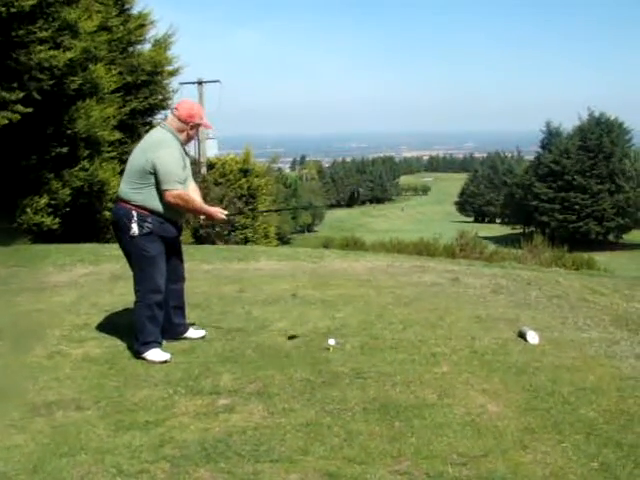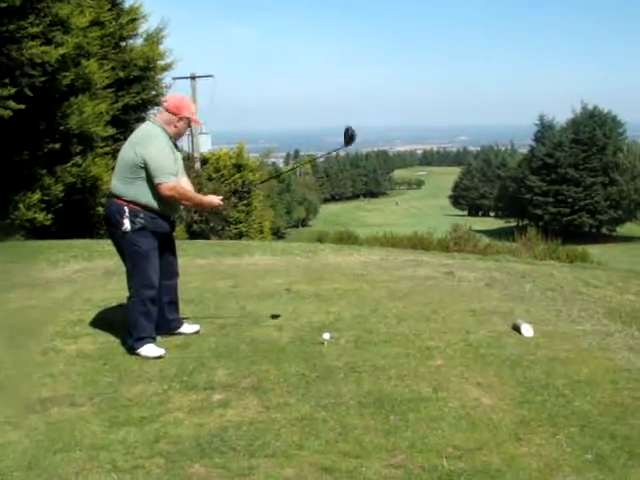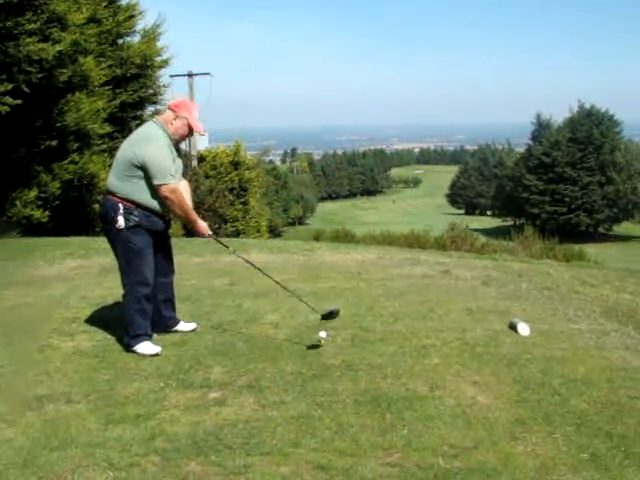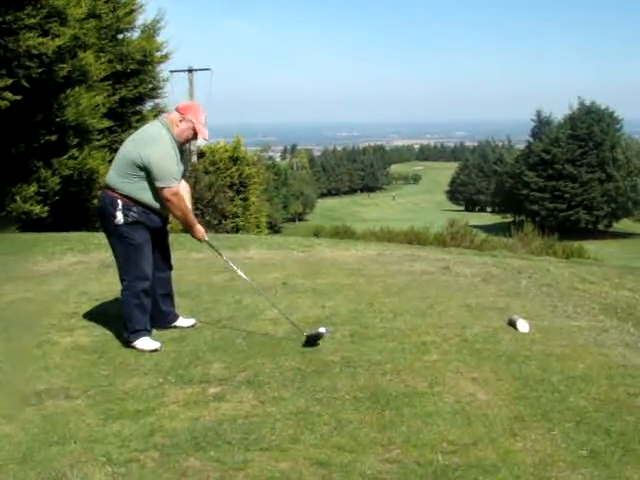
dt=0.4s
person 1, frame 1
left shoulder: (170, 141)
right shoulder: (165, 148)
left elbow: (188, 183)
right elbow: (174, 196)
left wrist: (204, 210)
right wrist: (207, 211)
left hip: (161, 222)
right hip: (140, 223)
left knee: (173, 277)
right knee: (152, 285)
left ankle: (174, 327)
right ankle: (146, 344)
person 1, frame 2
left shoulder: (160, 136)
right shoulder: (154, 142)
left elbow: (180, 177)
right elbow: (169, 188)
left wrist: (197, 200)
right wrist: (202, 201)
left hip: (154, 218)
right hip: (132, 219)
left knee: (167, 273)
right knee: (145, 280)
left ankle: (167, 322)
right ankle: (140, 340)
person 1, frame 3
left shoulder: (164, 139)
right shoulder: (154, 142)
left elbow: (179, 182)
right elbow: (168, 192)
left wrist: (190, 215)
right wrist: (194, 222)
left hip: (150, 217)
right hip: (127, 217)
left knee: (163, 271)
right knee: (140, 279)
left ankle: (164, 320)
right ankle: (137, 337)
person 1, frame 4
left shoulder: (170, 138)
right shoulder: (159, 144)
left elbow: (180, 183)
right elbow: (170, 195)
left wrist: (190, 218)
right wrist: (193, 225)
left hip: (147, 212)
right hip: (125, 212)
left knee: (161, 266)
right knee: (138, 274)
left ankle: (164, 316)
right ankle: (136, 333)
